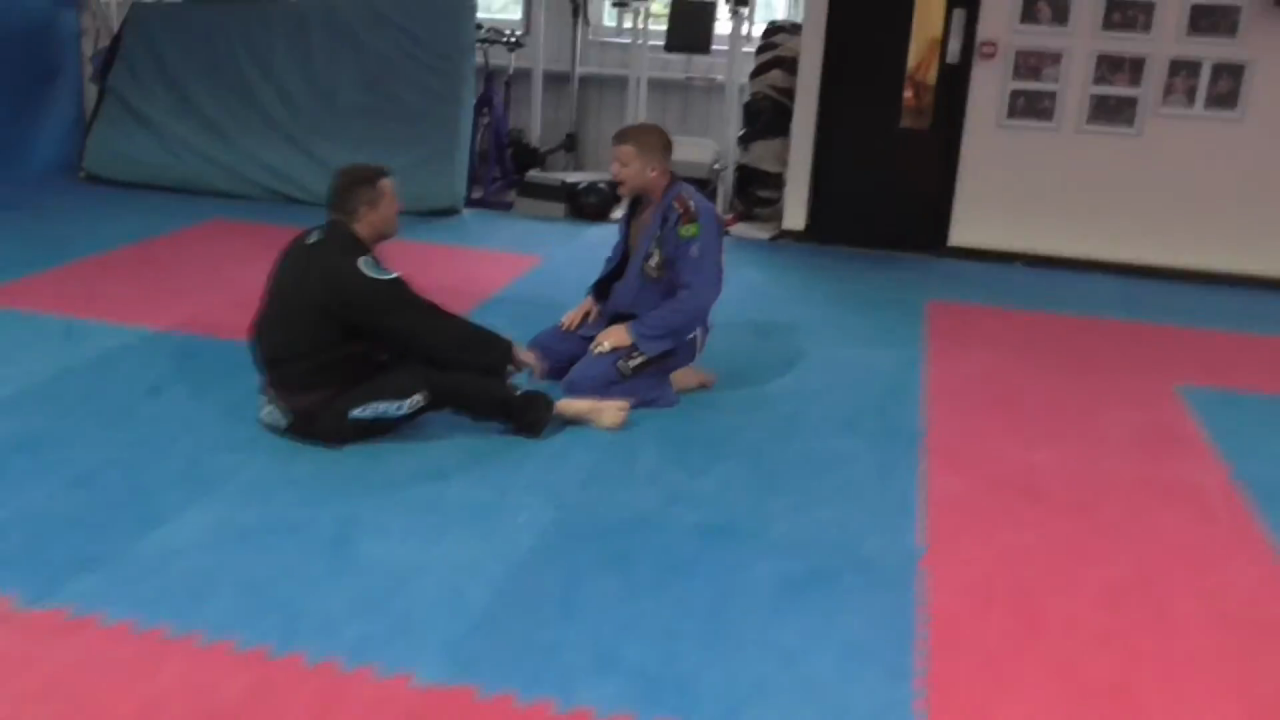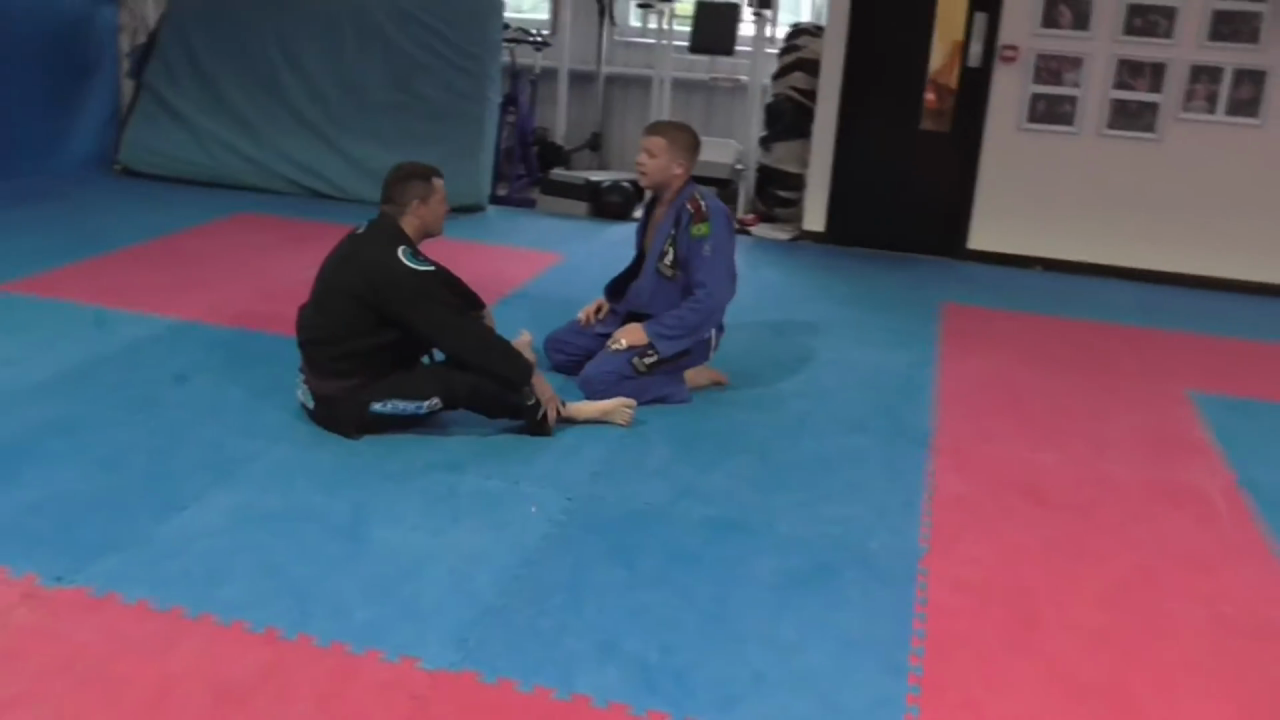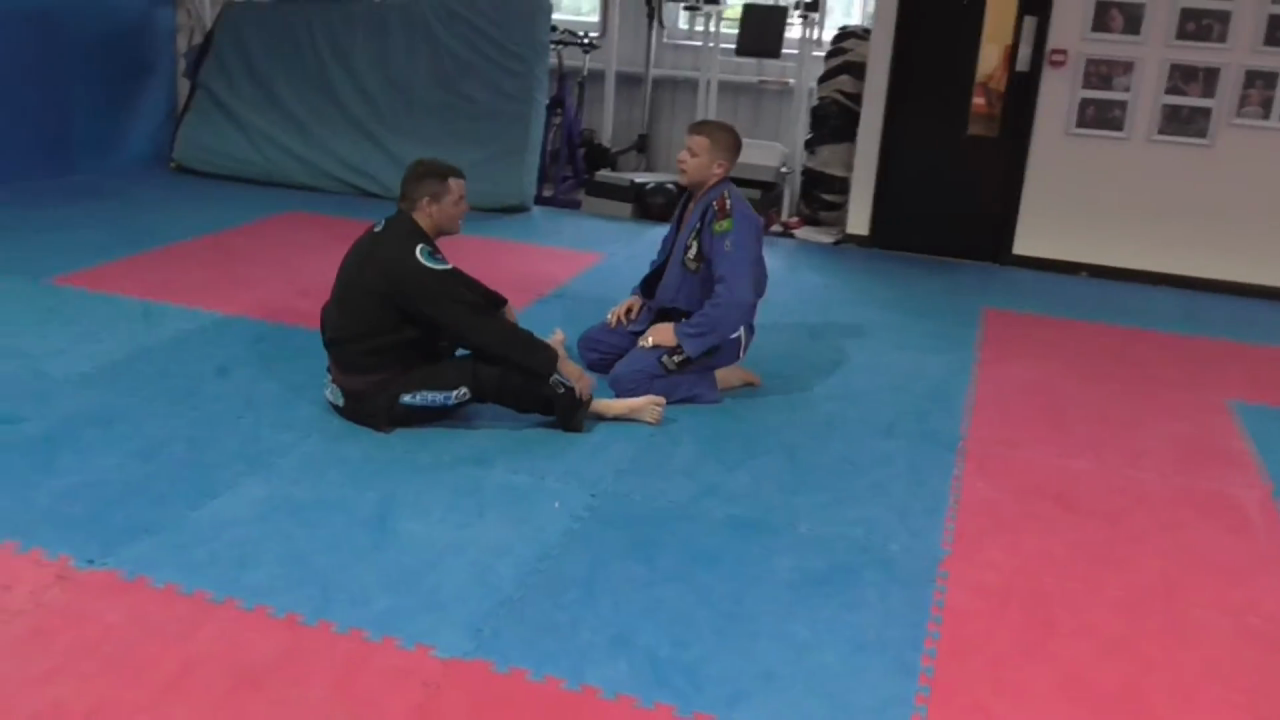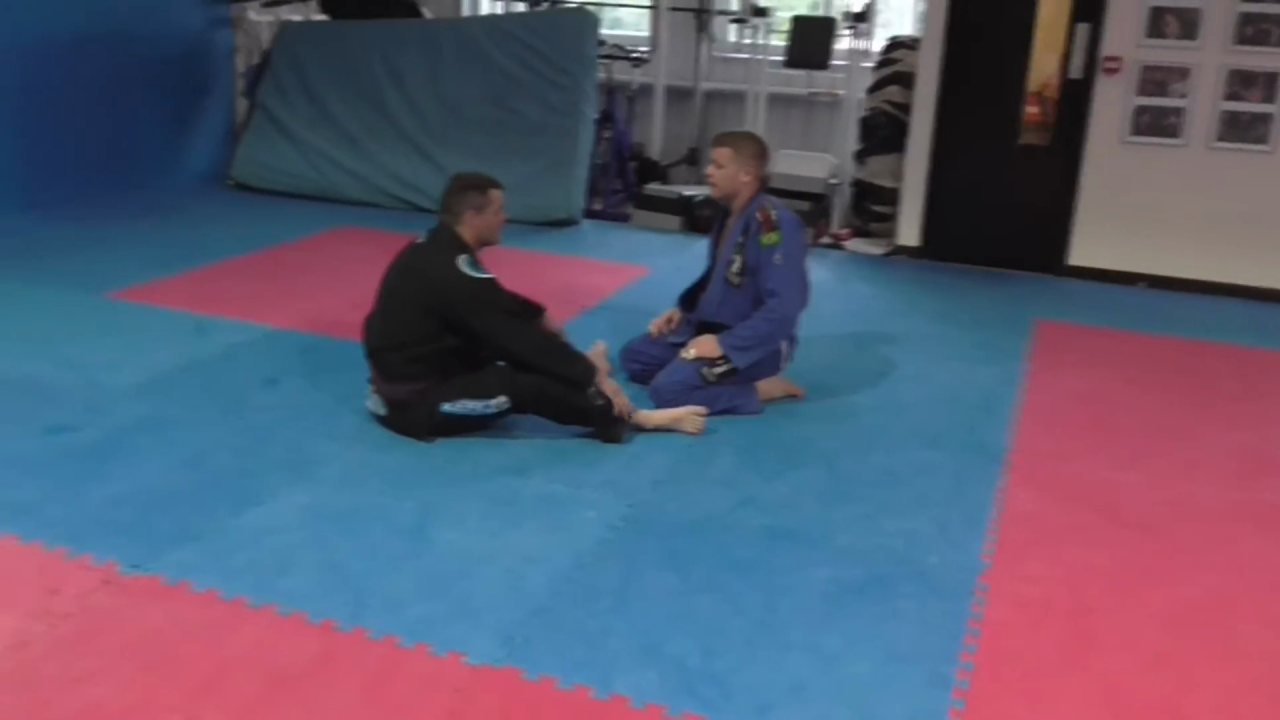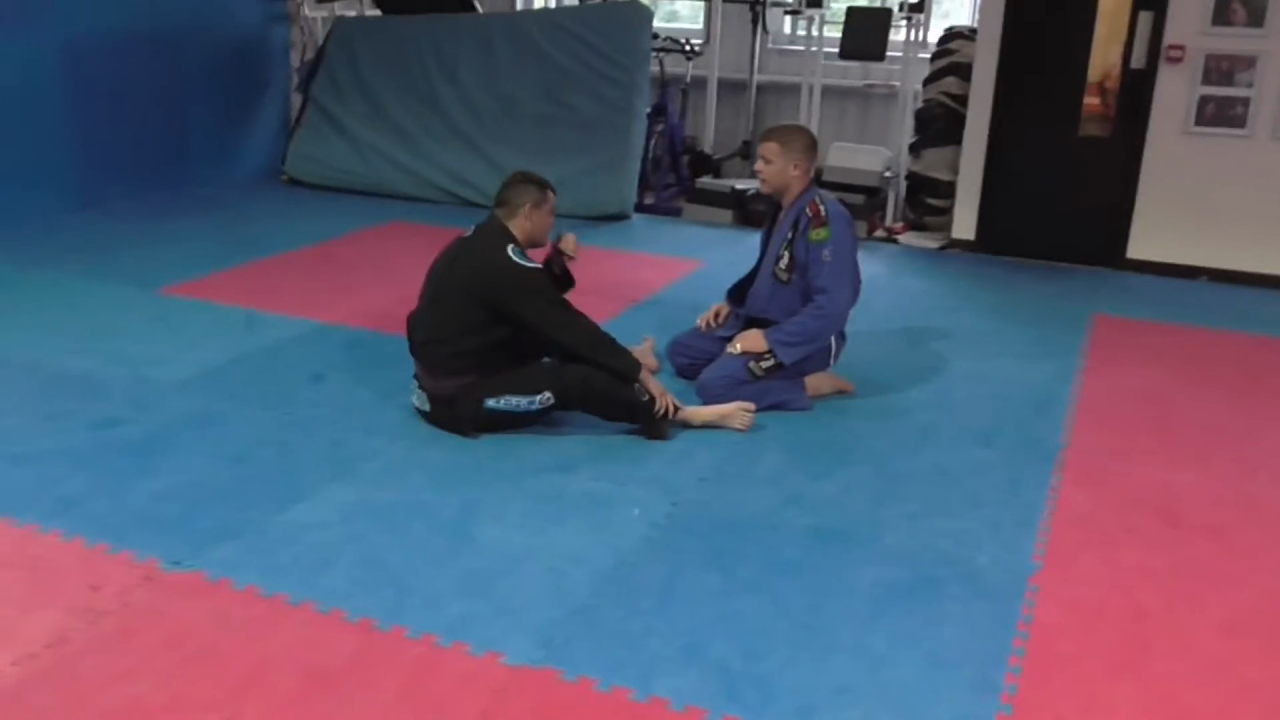
dt=0.4s
person 1, frame 1
left shoulder: (315, 244)
right shoulder: (353, 272)
right elbow: (431, 326)
right wrist: (509, 352)
left hip: (289, 391)
right hip: (318, 411)
left knee: (418, 346)
right knee: (442, 378)
left ankle: (484, 357)
right ankle: (554, 409)
person 1, frame 2
left shoulder: (373, 237)
right shoulder: (394, 264)
left elbow: (438, 281)
right elbow: (459, 331)
right wrist: (530, 376)
left hip: (331, 375)
right hip: (346, 399)
right knee: (463, 383)
right ankle: (565, 411)
person 1, frame 3
left shoulder: (390, 234)
right shoulder: (411, 261)
left elbow: (455, 288)
right elbow: (478, 325)
left wrist: (500, 307)
right wrist: (557, 363)
left hip: (357, 372)
right hip: (376, 394)
right knee: (491, 373)
right ankle: (592, 406)
person 1, frame 4
left shoulder: (432, 248)
right shoulder: (454, 271)
left elbow: (494, 305)
right elbow: (520, 335)
left wrist: (538, 315)
right wrist: (594, 376)
left hip: (400, 383)
right hip: (417, 403)
right knee: (531, 383)
right ankle: (634, 418)
person 1, frame 5
left shoulder: (480, 243)
right shoulder: (503, 260)
left elbow: (537, 303)
right elbow: (567, 325)
left wrist: (557, 264)
right wrist: (638, 372)
left hip: (441, 380)
right hip: (461, 399)
left knee: (556, 345)
right knee: (577, 380)
left ankle: (621, 362)
right ankle: (680, 414)
person 2, frame 1
left shoulder: (692, 213)
right shoulder: (639, 201)
left elbow: (697, 298)
left wrist: (635, 332)
right wrist: (595, 297)
left hip: (665, 333)
right hip: (621, 316)
left knee: (582, 383)
right knee: (543, 351)
left ankle: (675, 379)
person 2, frame 2
left shoulder: (705, 215)
right shoulder: (657, 202)
left elbow: (711, 299)
left wrist: (651, 332)
right wrist: (611, 297)
left hip: (681, 332)
right hip: (636, 315)
left knee: (598, 380)
right knee: (558, 347)
left ankle: (689, 376)
right ankle: (654, 365)
person 2, frame 3
left shoulder: (731, 213)
right shoulder: (693, 199)
left elbow: (734, 297)
right elbow: (666, 260)
left wrist: (681, 335)
right wrist: (640, 295)
left hip: (713, 331)
right hip: (670, 314)
left knee: (627, 379)
right knee: (591, 345)
left ankle: (721, 377)
right ankle: (688, 366)
person 2, frame 4
left shoulder: (775, 224)
right shoulder: (732, 215)
left elbow: (782, 309)
left wrist: (725, 344)
right wrist: (684, 308)
left hip: (754, 343)
right hip: (711, 326)
left knee: (668, 389)
right knee: (634, 357)
left ankle: (763, 388)
person 2, frame 5
left shoulder: (826, 220)
right shoulder: (785, 209)
left elbow: (832, 307)
left wrist: (771, 339)
right wrist: (732, 303)
left hip: (802, 339)
right hip: (761, 322)
left knee: (716, 385)
right knee: (681, 352)
left ankle: (812, 383)
right ankle: (772, 373)
